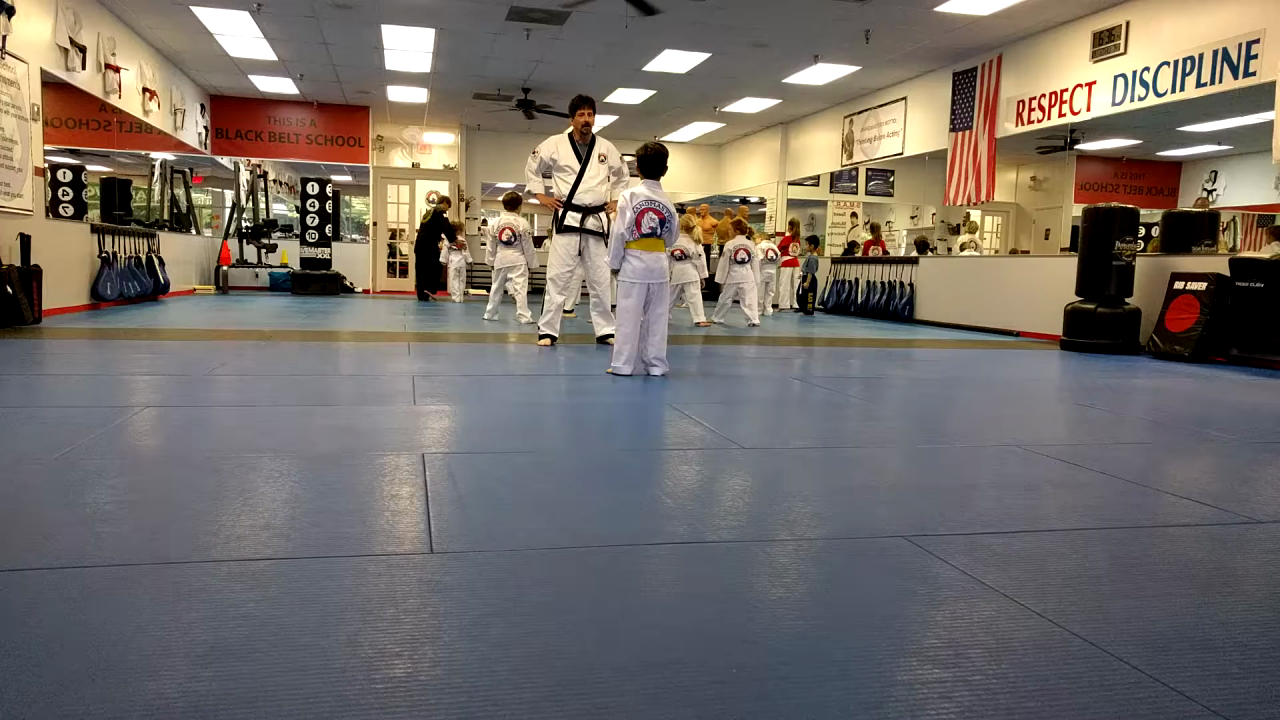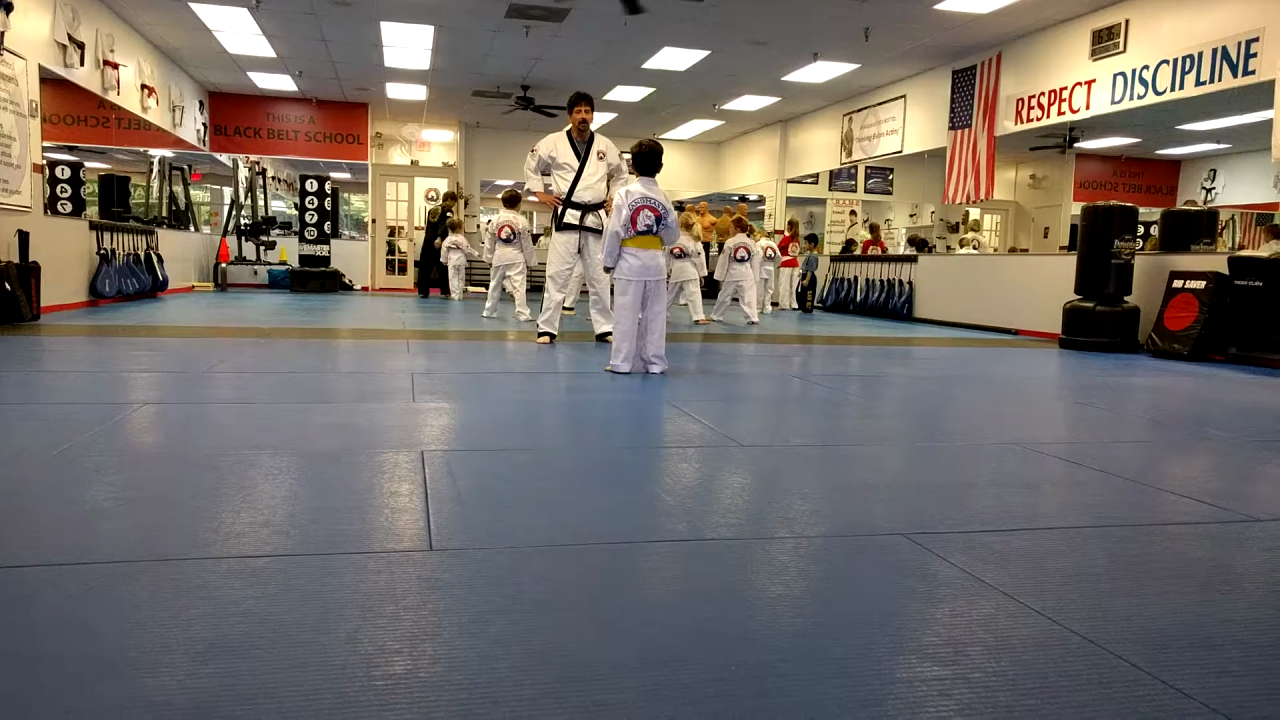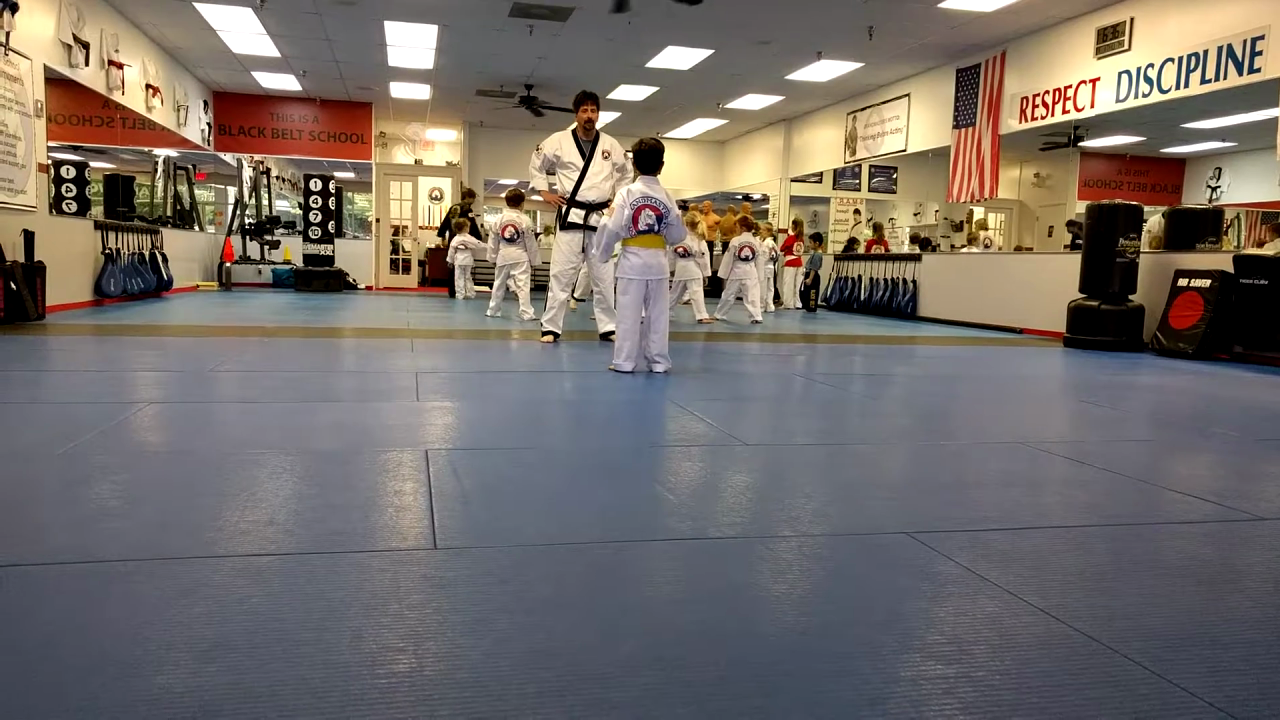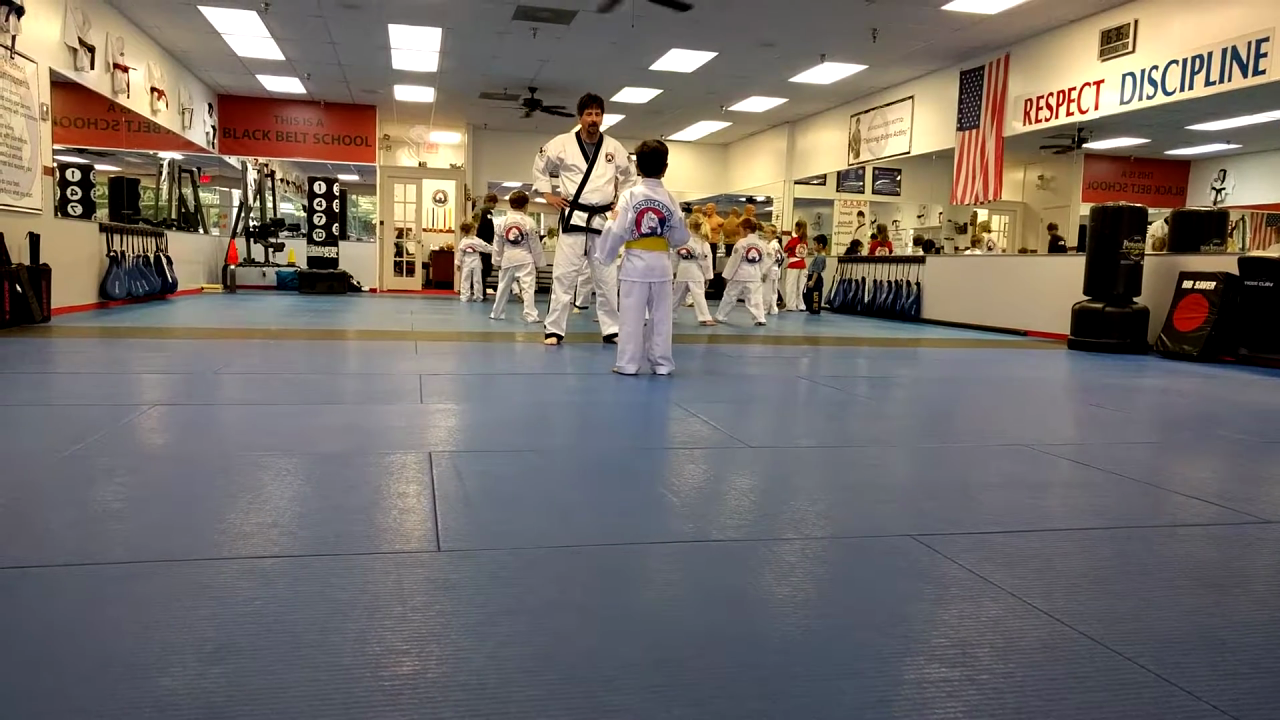
dt=0.4s
person 1, frame 1
left shoulder: (606, 148)
right shoulder: (555, 144)
left elbow: (622, 175)
right elbow: (532, 167)
left wrist: (615, 201)
right wrist: (541, 195)
left hip: (597, 220)
right hip: (567, 219)
left knee: (601, 280)
right knee: (558, 277)
left ankle: (605, 331)
right ankle: (548, 331)
person 1, frame 2
left shoulder: (605, 145)
right shoulder: (553, 142)
left elbow: (621, 173)
right elbow: (531, 166)
right wrist: (540, 193)
left hip: (596, 218)
right hip: (567, 216)
left knee: (600, 278)
right knee: (557, 275)
left ankle: (604, 328)
right ankle: (547, 328)
person 1, frame 3
left shoulder: (611, 145)
right shoulder: (559, 141)
left elbow: (625, 172)
right elbow: (537, 164)
right wrist: (545, 192)
left hip: (600, 217)
right hip: (571, 215)
left knee: (604, 277)
right knee: (562, 274)
left ankle: (608, 327)
right ankle: (551, 328)
person 1, frame 4
left shoulder: (614, 147)
right shoulder: (562, 143)
left elbow: (628, 176)
right elbow: (540, 167)
right wrist: (548, 194)
left hip: (603, 219)
right hip: (573, 218)
left knee: (607, 279)
right knee: (564, 276)
left ankle: (611, 329)
right ankle: (554, 329)
person 2, frame 1
left shoulder: (628, 196)
right shoulder: (667, 202)
left elbow: (619, 233)
right elbow: (672, 238)
left wrist: (615, 263)
left hip: (633, 263)
right hip: (659, 265)
left knee: (629, 317)
right knee: (657, 317)
left ankle: (623, 364)
right ankle: (656, 364)
person 2, frame 2
left shoulder: (624, 194)
right shoulder: (664, 198)
left elbow: (614, 231)
right elbow: (672, 236)
left wrist: (608, 261)
left hip: (630, 261)
right hip: (656, 262)
left knee: (626, 315)
right knee: (655, 315)
left ankle: (622, 362)
right ankle: (654, 362)
person 2, frame 3
left shoulder: (626, 193)
right shoulder: (667, 196)
left elbow: (613, 229)
right elbow: (678, 235)
left wrist: (602, 253)
left hip: (632, 260)
right hip: (658, 261)
left knee: (629, 314)
right knee: (658, 314)
left ankle: (625, 361)
right ankle: (658, 360)
person 2, frame 4
left shoulder: (629, 195)
right shoulder: (670, 199)
left elbow: (616, 232)
right elbow: (681, 237)
left wrist: (602, 255)
left hip: (635, 263)
right hip: (662, 264)
left knee: (632, 316)
right knee: (661, 317)
left ankle: (628, 363)
right ankle: (662, 363)
